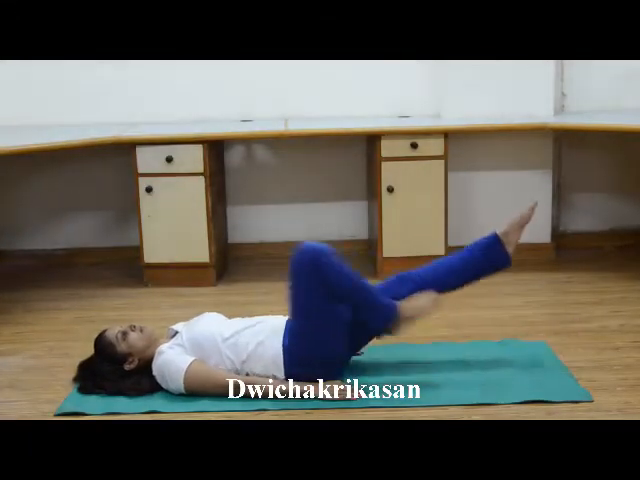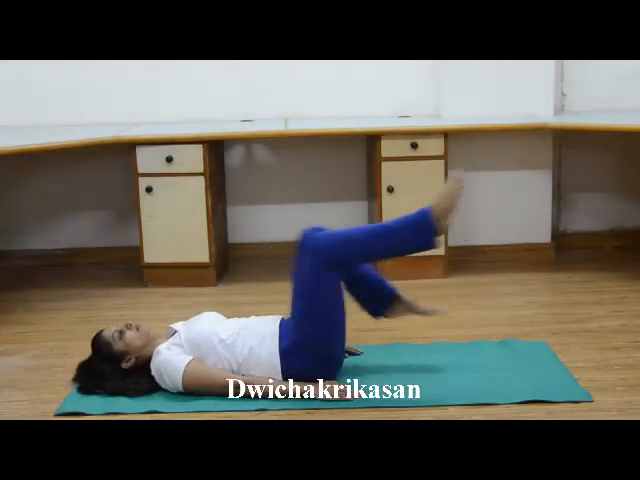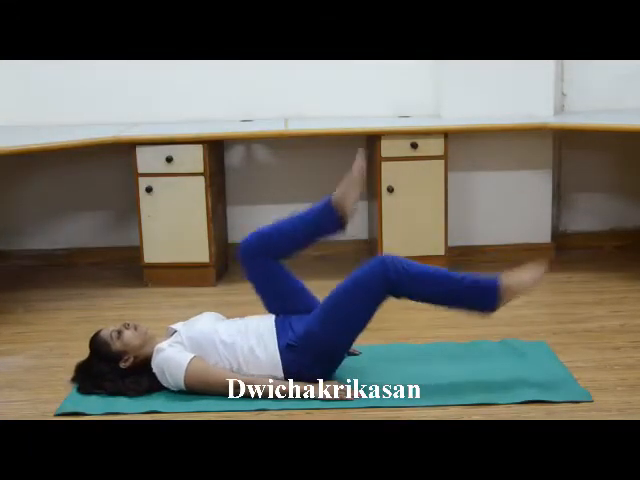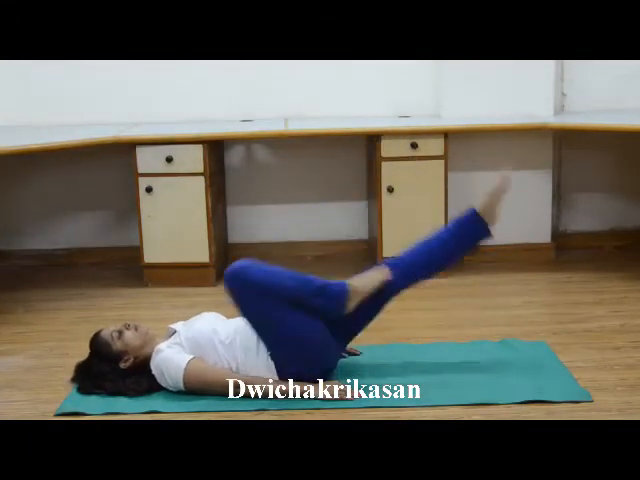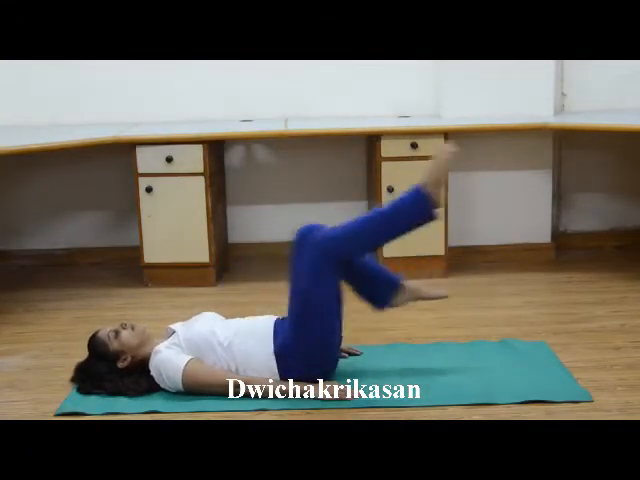
dt=0.5s
person 1, frame 1
left shoulder: (180, 332)
right shoulder: (167, 365)
right elbow: (233, 383)
right wrist: (307, 387)
left hip: (299, 333)
right hip: (304, 358)
left knee: (402, 284)
right knee: (310, 256)
left ankle: (498, 246)
right ankle: (392, 317)
person 1, frame 2
left shoulder: (175, 334)
right shoulder: (163, 364)
right elbow: (231, 383)
left wrist: (330, 333)
right wrist: (304, 388)
left hip: (289, 335)
right hip: (302, 360)
left knee: (316, 238)
right knee: (321, 253)
left ankle: (386, 301)
right ankle: (429, 223)
person 1, frame 3
left shoulder: (175, 333)
right shoulder: (166, 363)
right elbow: (234, 381)
left wrist: (331, 339)
right wrist: (305, 386)
left hip: (293, 325)
right hip: (304, 350)
left knee: (255, 247)
right knee: (385, 268)
left ankle: (337, 207)
right ankle: (494, 291)
person 1, frame 4
left shoulder: (174, 335)
right shoulder: (165, 364)
right elbow: (235, 383)
right wrist: (305, 387)
left hip: (311, 339)
right hip: (304, 357)
left knee: (388, 272)
right knee: (241, 274)
left ankle: (479, 220)
right ankle: (343, 294)
person 1, frame 5
left shoulder: (175, 334)
right shoulder: (163, 364)
right elbow: (233, 384)
left wrist: (327, 339)
right wrist: (308, 389)
left hip: (286, 335)
right hip: (304, 359)
left knee: (313, 236)
right knee: (322, 249)
left ankle: (391, 291)
right ankle: (422, 199)
